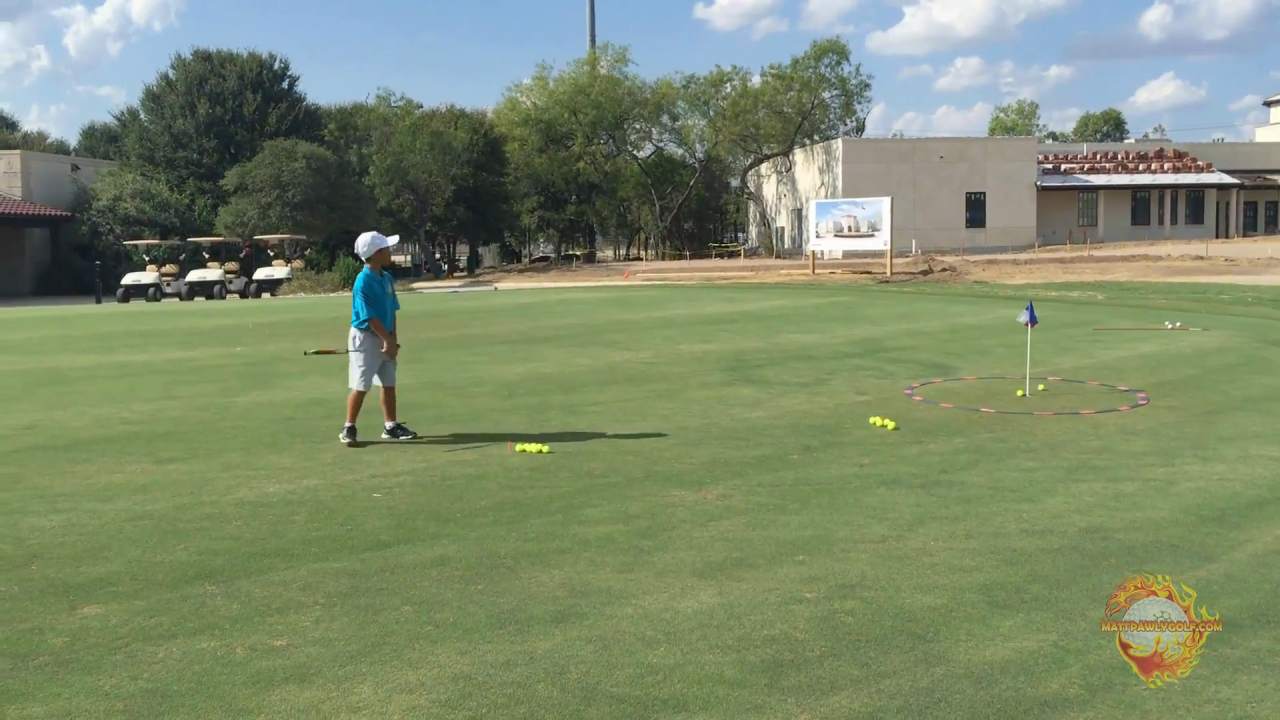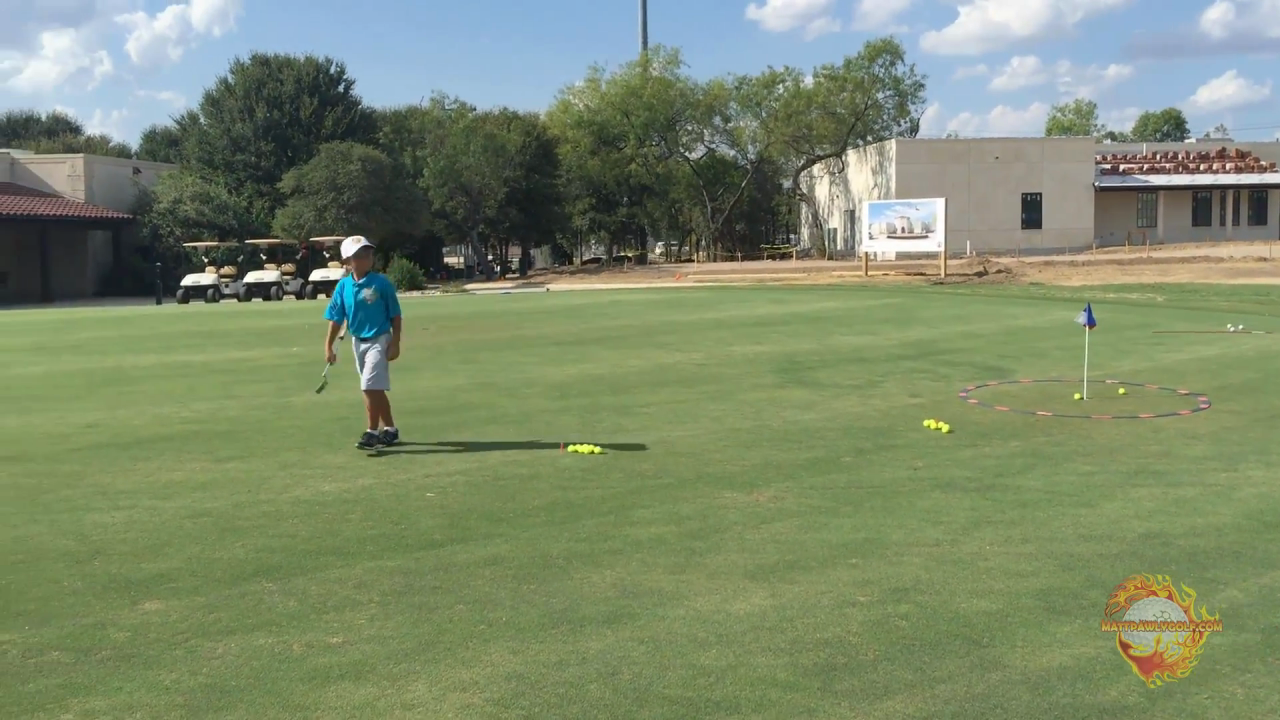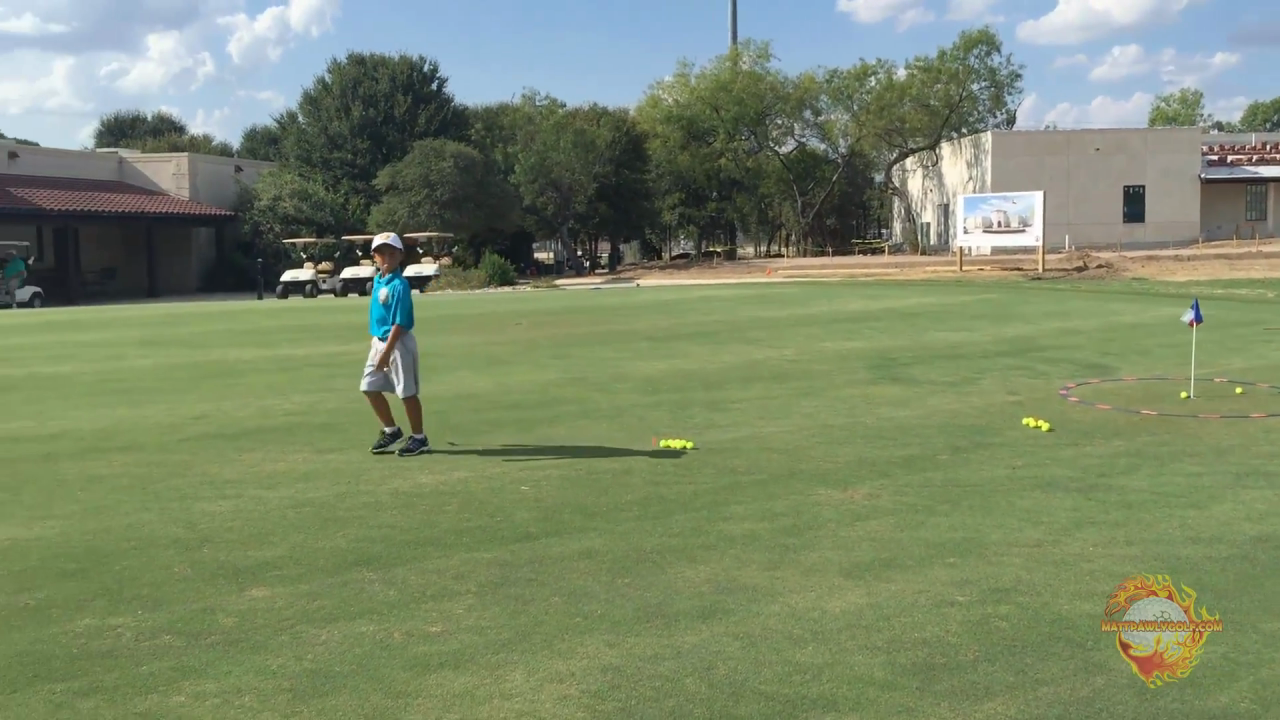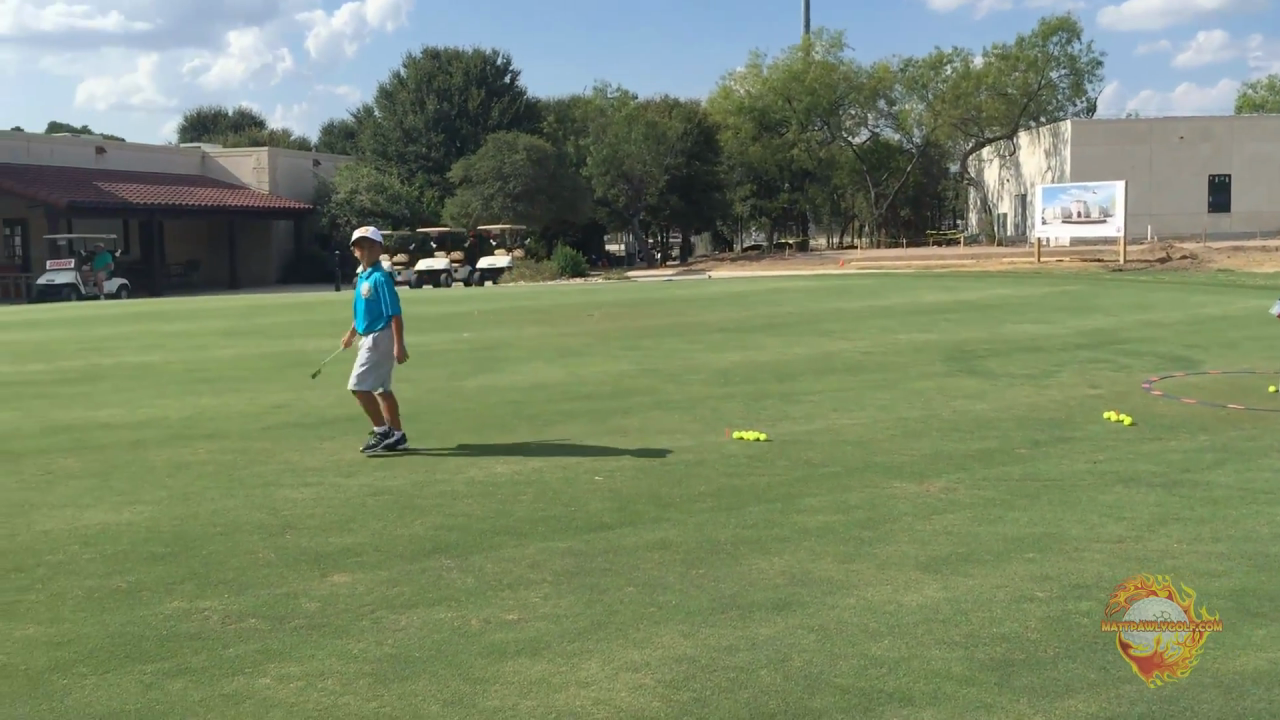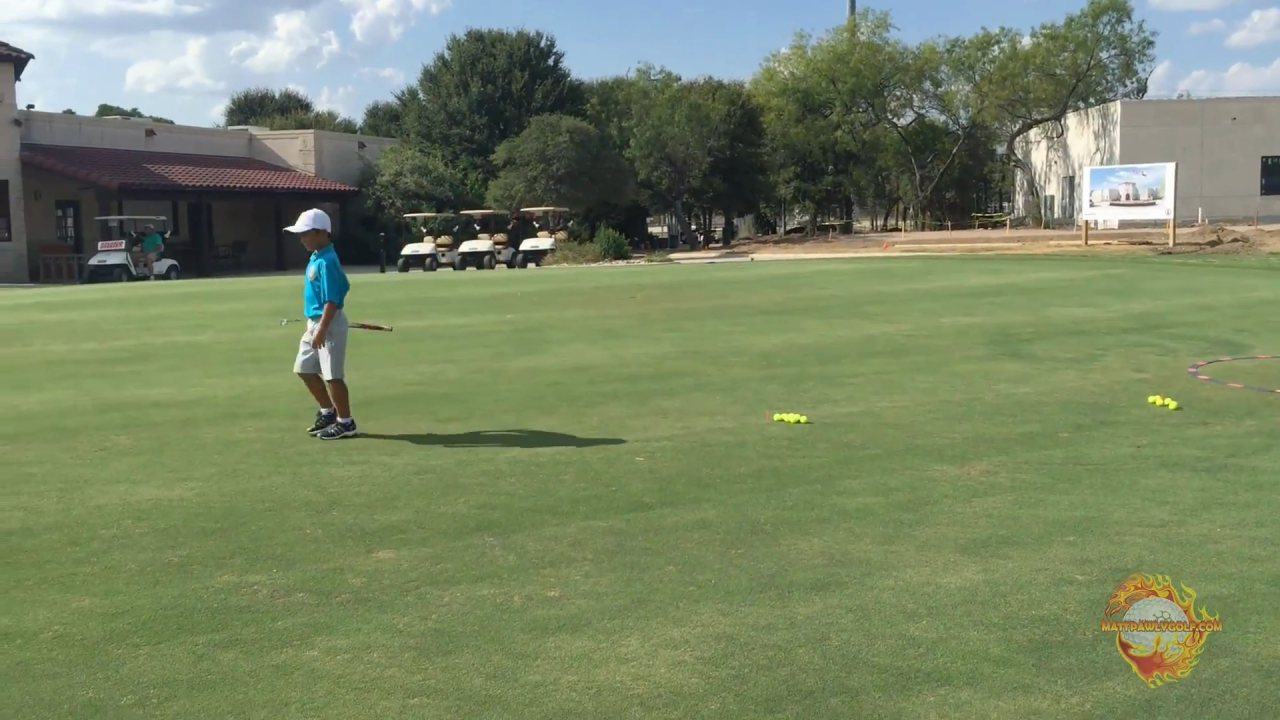
dt=0.5s
person 1, frame 1
left shoulder: (387, 277)
right shoulder: (363, 282)
right elbow: (369, 317)
left wrist: (392, 339)
right wrist: (387, 340)
left hip: (382, 338)
right hip: (364, 337)
left knee: (389, 384)
right knee: (361, 385)
left ankle: (391, 426)
right ankle: (349, 427)
person 1, frame 2
left shoulder: (382, 283)
right shoulder: (343, 286)
left elbow: (395, 315)
right elbow: (335, 317)
left wrist: (395, 343)
right wrist: (329, 345)
left hip: (379, 341)
right hip: (359, 342)
left knee: (371, 386)
right knee: (376, 388)
left ankle: (372, 432)
right ankle: (389, 430)
person 1, frame 3
left shoulder: (400, 285)
right shoulder: (378, 280)
left elbow: (400, 323)
left wrist: (386, 351)
left hip: (398, 344)
right hip: (379, 342)
left knee: (406, 392)
right knee: (370, 388)
left ankle: (419, 438)
right ankle: (391, 430)
person 1, frame 4
left shoulder: (380, 277)
right shoulder: (362, 276)
left elbow: (395, 313)
left wrist: (399, 344)
right wrist: (352, 333)
left hip: (378, 338)
right hip: (369, 338)
left knee: (359, 387)
right knee: (381, 390)
left ankle: (381, 430)
right ankle: (395, 435)
person 1, frame 5
left shoulder: (326, 261)
right shoulder: (318, 257)
left elbow: (332, 300)
right elbow: (344, 287)
left wrist: (321, 330)
left hip: (328, 324)
right hip: (316, 323)
left knee: (332, 375)
right knee: (304, 369)
left ankle: (346, 422)
right ankle: (328, 411)
